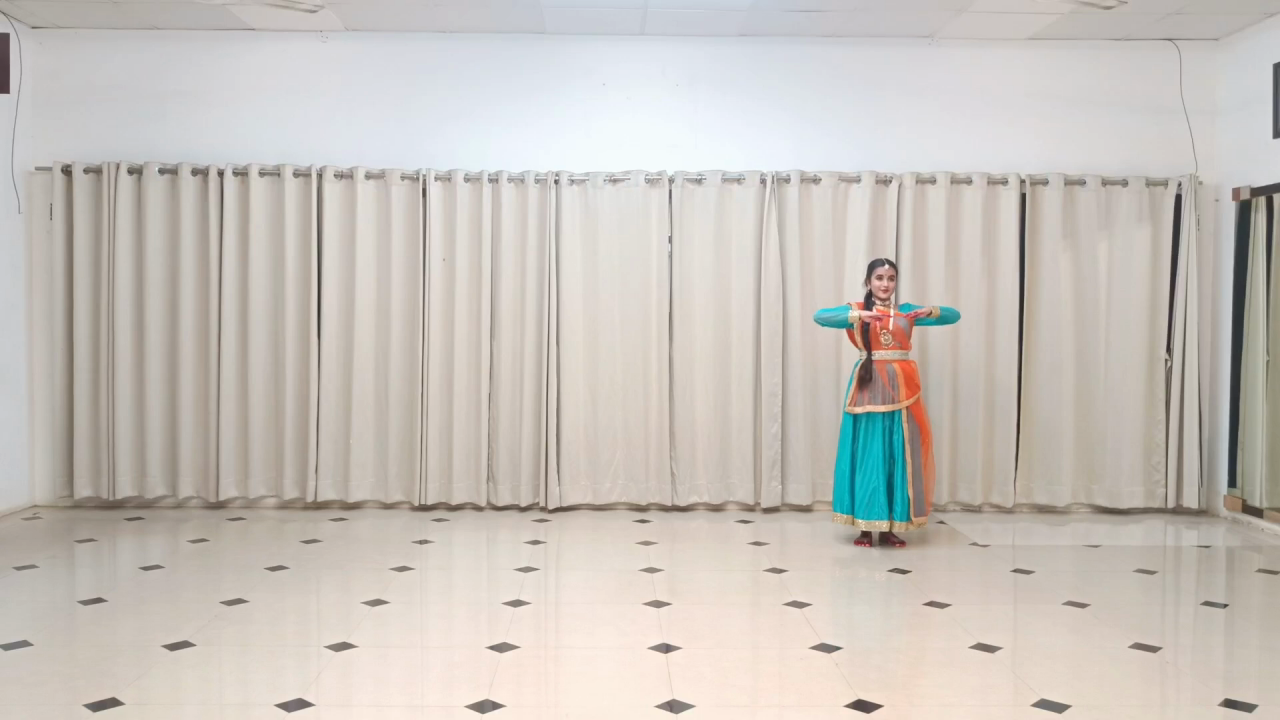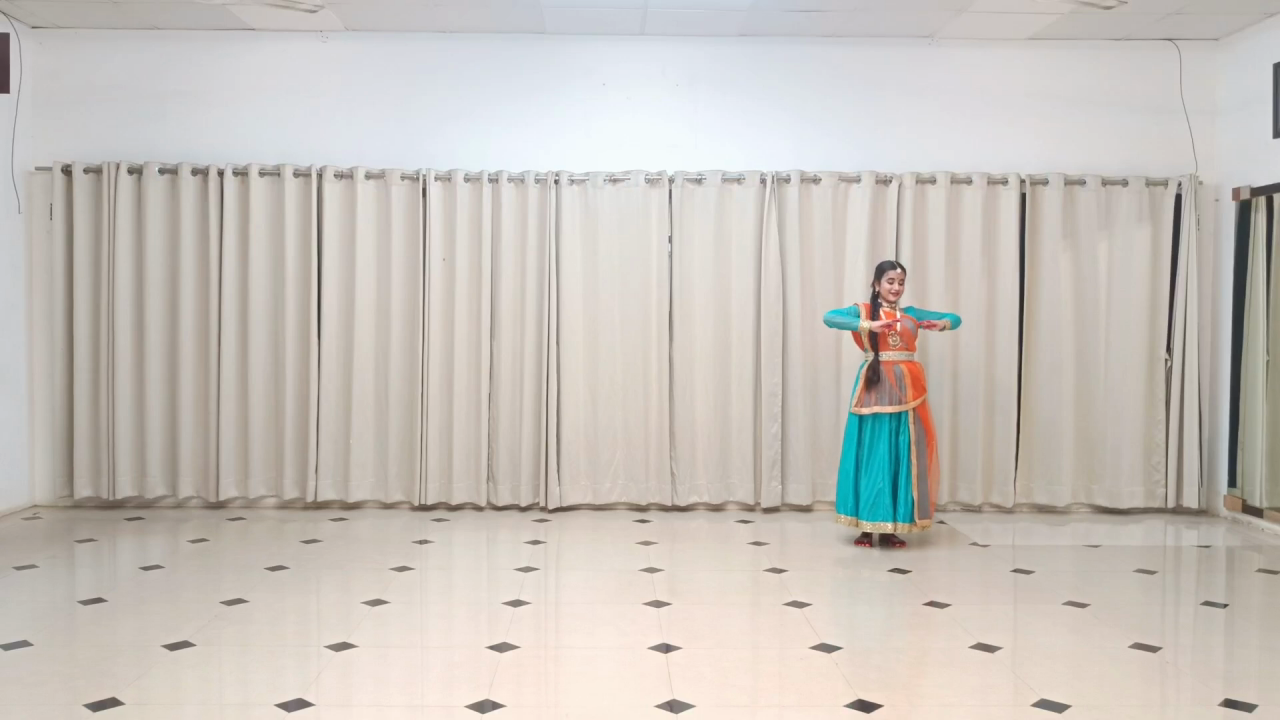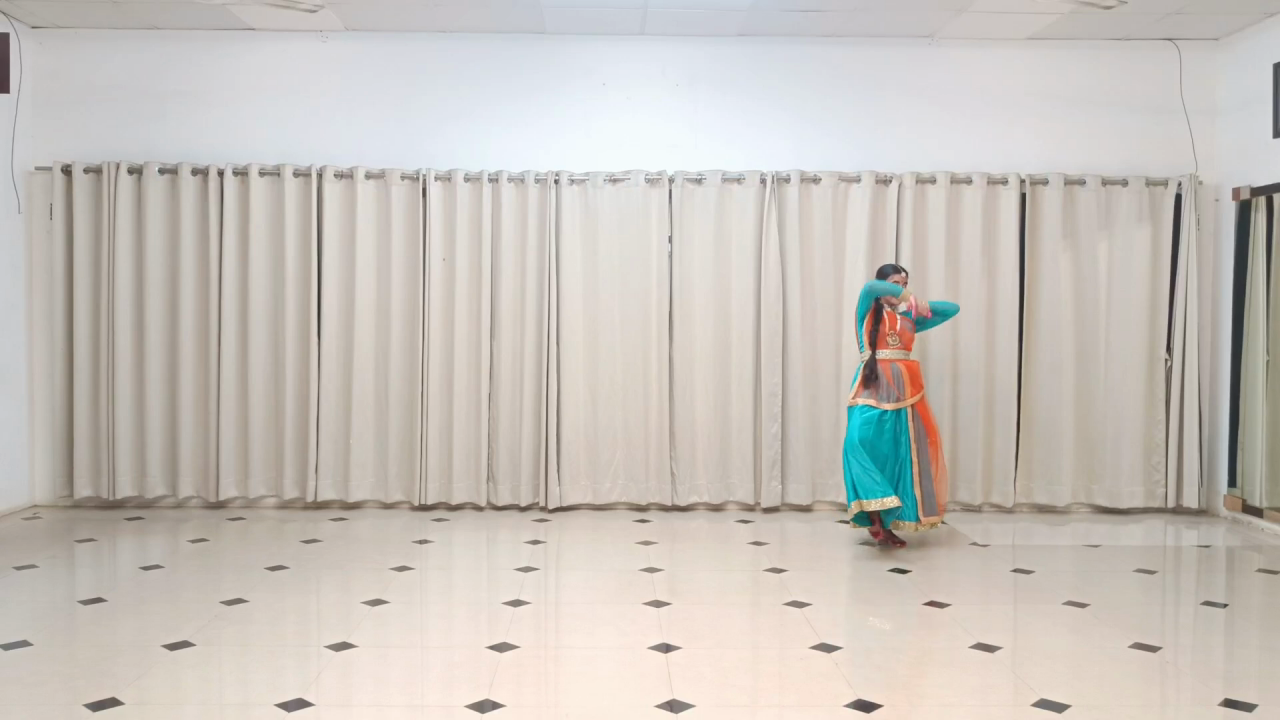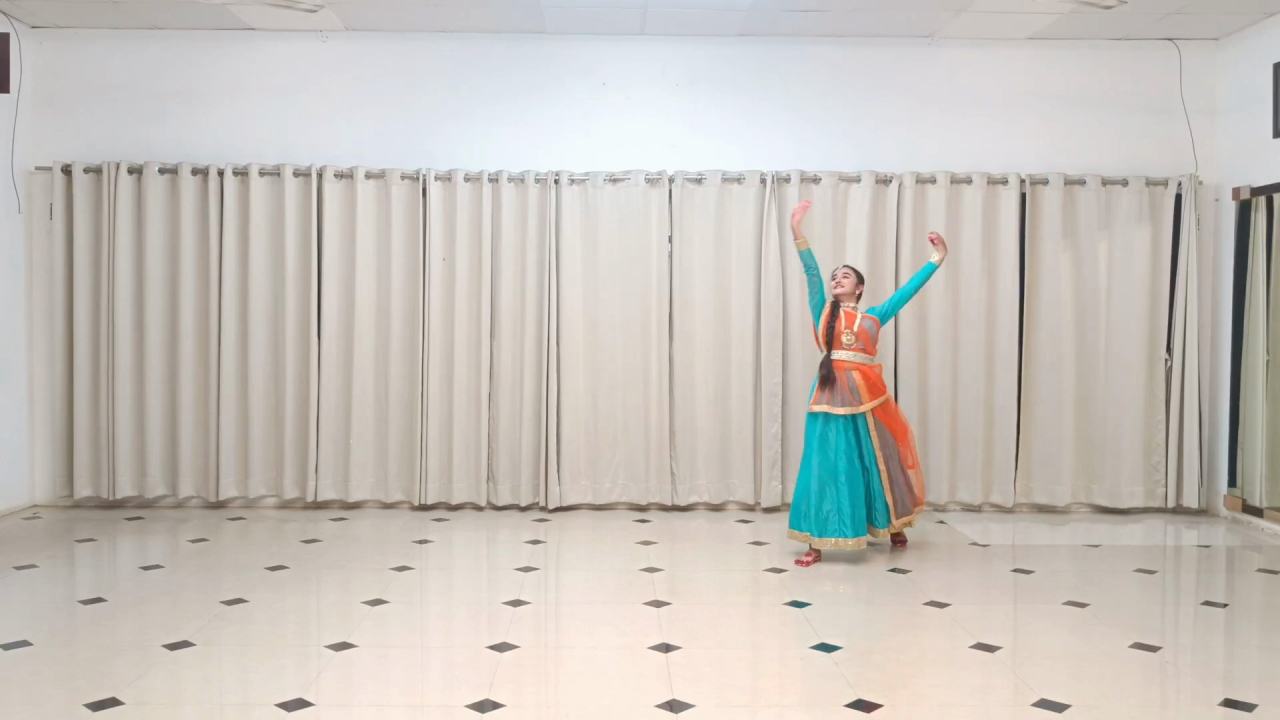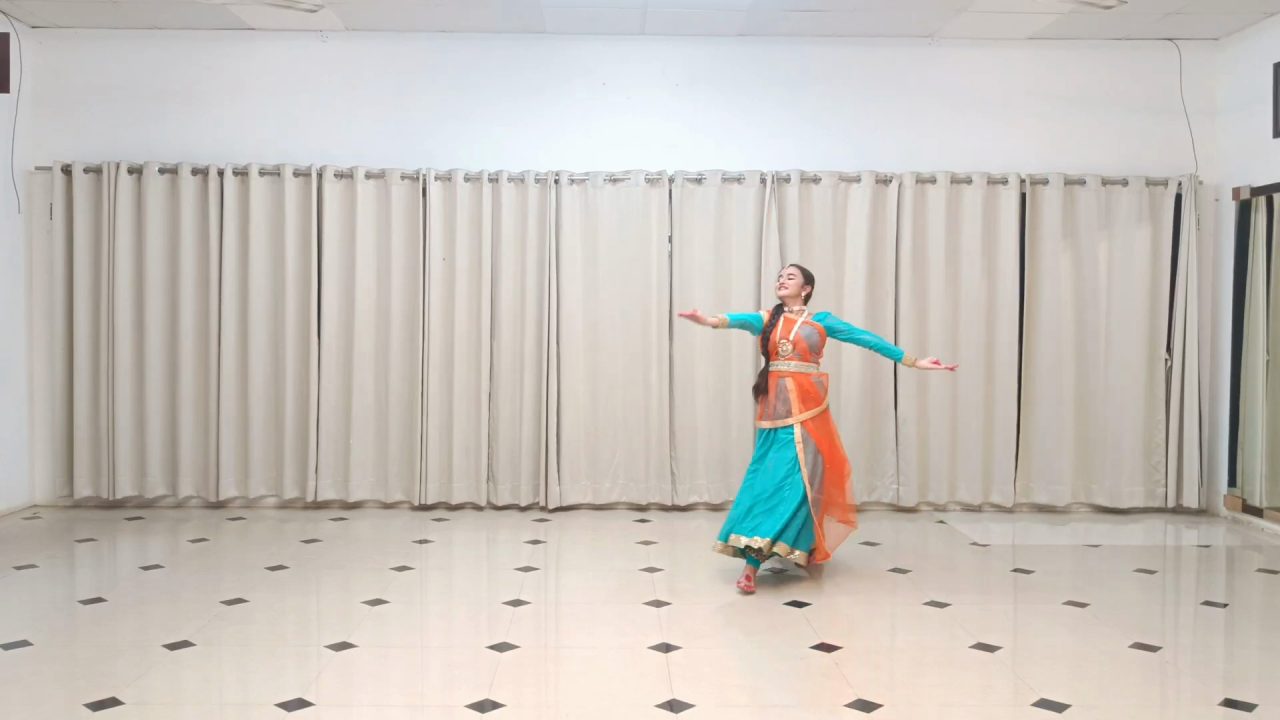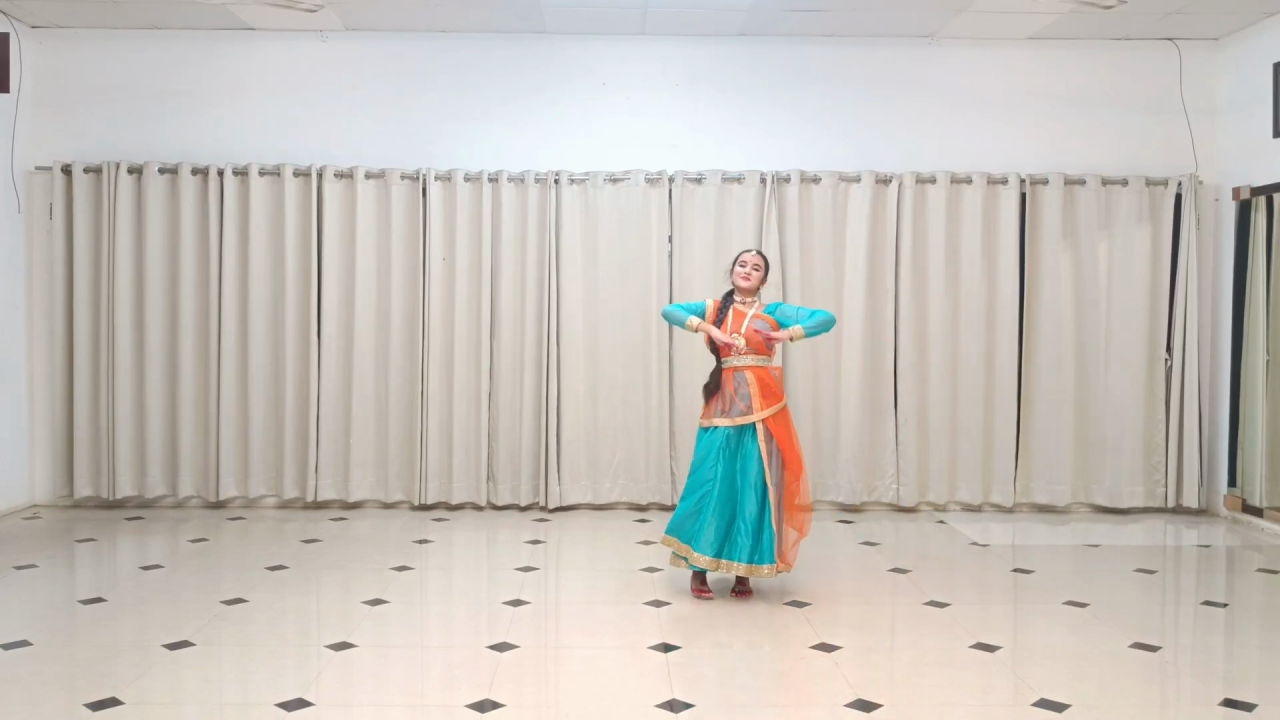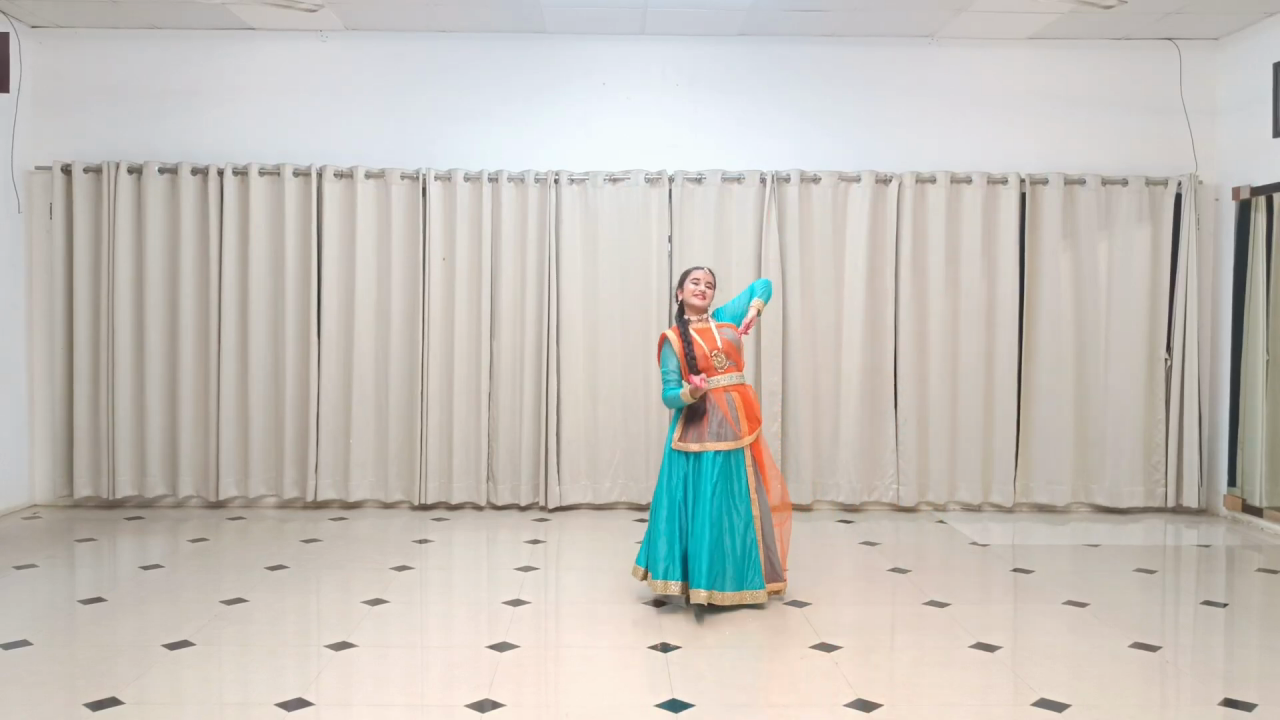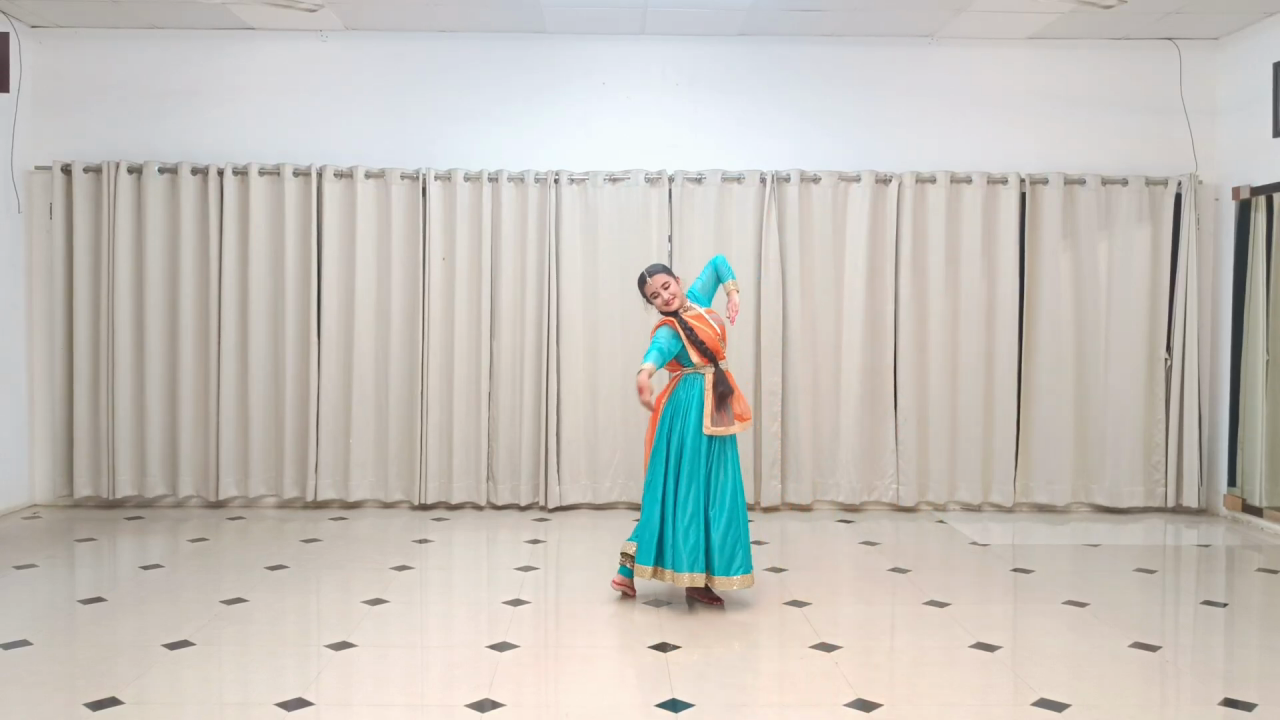
dt=0.5s
person 1, frame 1
left shoulder: (907, 311)
right shoulder: (857, 310)
left elbow: (953, 315)
right elbow: (820, 317)
left wrist: (930, 311)
right wrist: (859, 315)
left hip: (901, 387)
right hip: (869, 387)
left knee: (900, 454)
right knee: (867, 453)
left ankle: (890, 526)
right ankle: (865, 526)
person 1, frame 2
left shoulder: (912, 314)
right shoulder: (863, 311)
left elbow: (955, 319)
right elbow: (830, 318)
left wrist: (942, 323)
right wrist: (869, 325)
left hip: (907, 390)
right hip: (875, 389)
left knee: (903, 456)
right knee: (872, 455)
left ankle: (891, 527)
right ankle: (866, 527)
person 1, frame 3
left shoulder: (910, 318)
right shoulder: (867, 312)
left elbow: (952, 308)
right elbow: (870, 287)
left wrist: (921, 305)
right wrist: (906, 296)
left hip: (905, 391)
right hip: (872, 390)
left knee: (901, 456)
right knee: (859, 442)
left ankle: (890, 524)
right ankle: (875, 513)
person 1, frame 4
left shoulder: (874, 316)
right shoulder: (824, 310)
left elbow: (910, 289)
right elbow: (812, 271)
left wrist: (937, 259)
right wrist: (798, 232)
left hip: (866, 396)
right hip: (832, 395)
left knee: (878, 461)
right knee: (824, 464)
left ankle: (893, 525)
right ankle: (816, 542)
person 1, frame 5
left shoulder: (822, 321)
right shoulder: (766, 319)
left elbow: (866, 338)
right elbow: (739, 320)
left wrist: (912, 361)
right wrist: (712, 321)
left hip: (806, 409)
right hip: (773, 408)
left knee: (790, 481)
right knee: (770, 478)
left ankle: (755, 564)
right ankle: (797, 549)
person 1, frame 6
left shoulder: (775, 312)
right shoulder: (714, 309)
left elbow: (826, 318)
right elbow: (670, 311)
left wrist: (789, 334)
right wrist: (705, 328)
left hip: (763, 405)
right hip: (724, 403)
left knee: (756, 484)
right knee: (713, 481)
left ankle: (744, 571)
right ankle: (699, 568)
person 1, frame 7
left shoulder: (725, 318)
right shoulder: (673, 340)
left elbow: (763, 284)
right elbow: (671, 394)
left wrist: (752, 313)
right wrist: (692, 391)
left hip: (738, 420)
right hip: (698, 425)
left knee: (734, 502)
right knee: (689, 502)
left ankle: (722, 579)
person 1, frame 8
left shoulder: (696, 299)
right shoulder: (668, 329)
left elbow: (717, 263)
right elbow: (654, 353)
left wrist: (732, 294)
right wrist: (644, 374)
left hip: (717, 404)
right hip: (693, 406)
left knee: (713, 493)
right knee: (683, 490)
left ankle: (697, 579)
